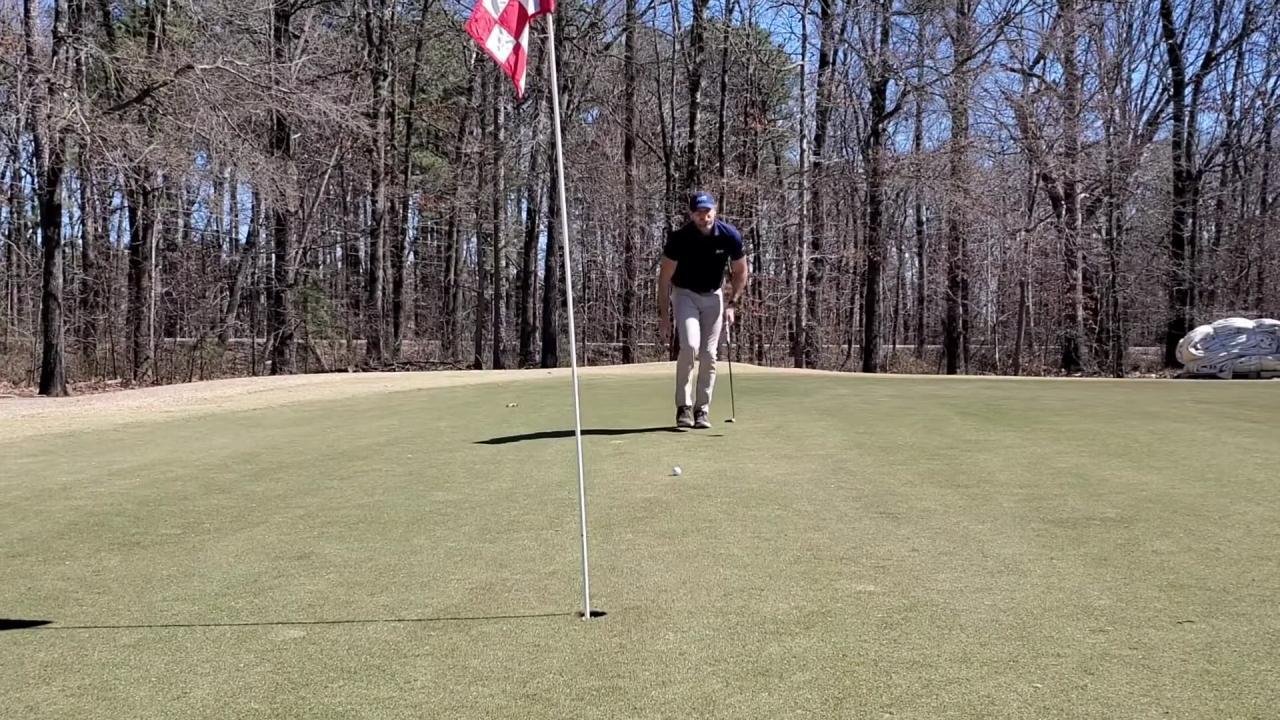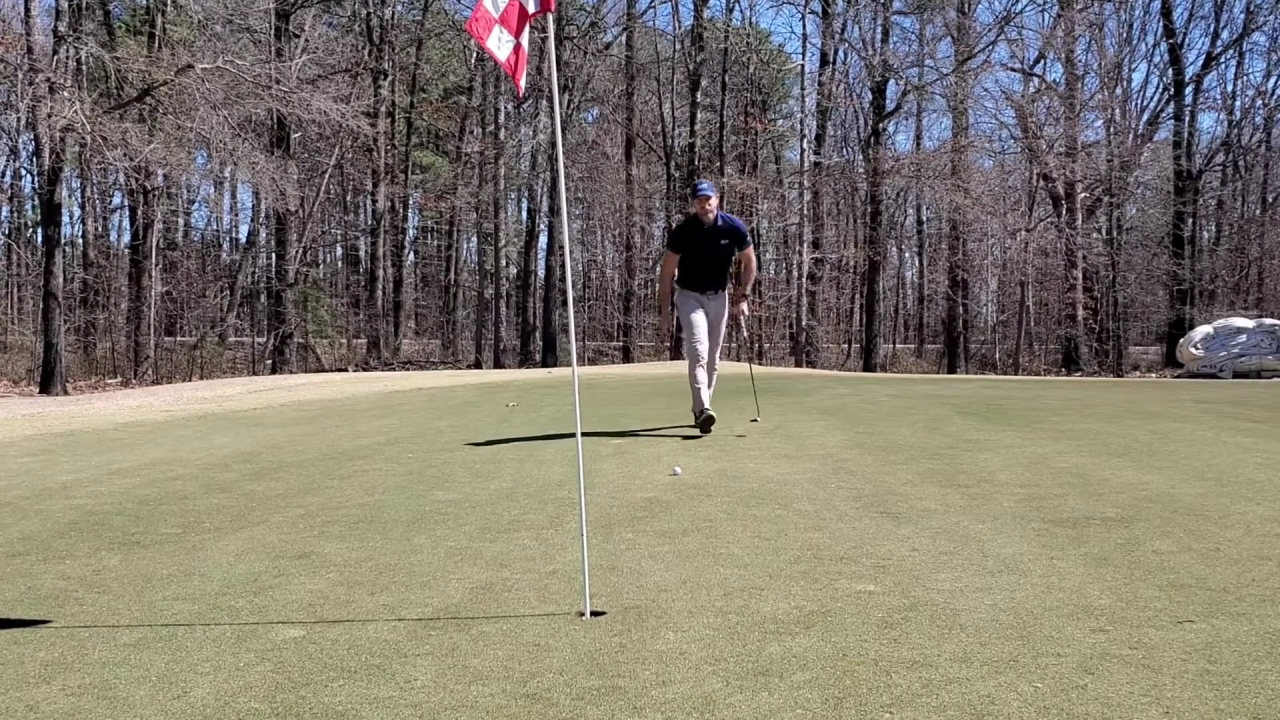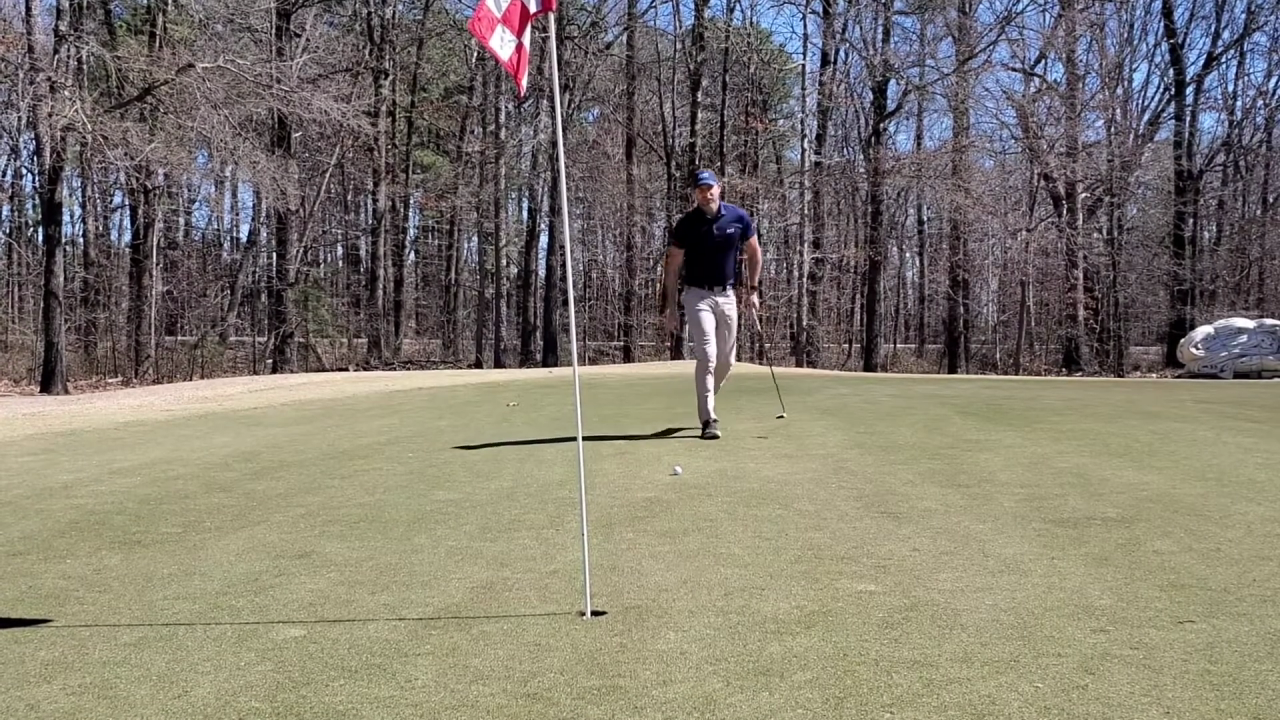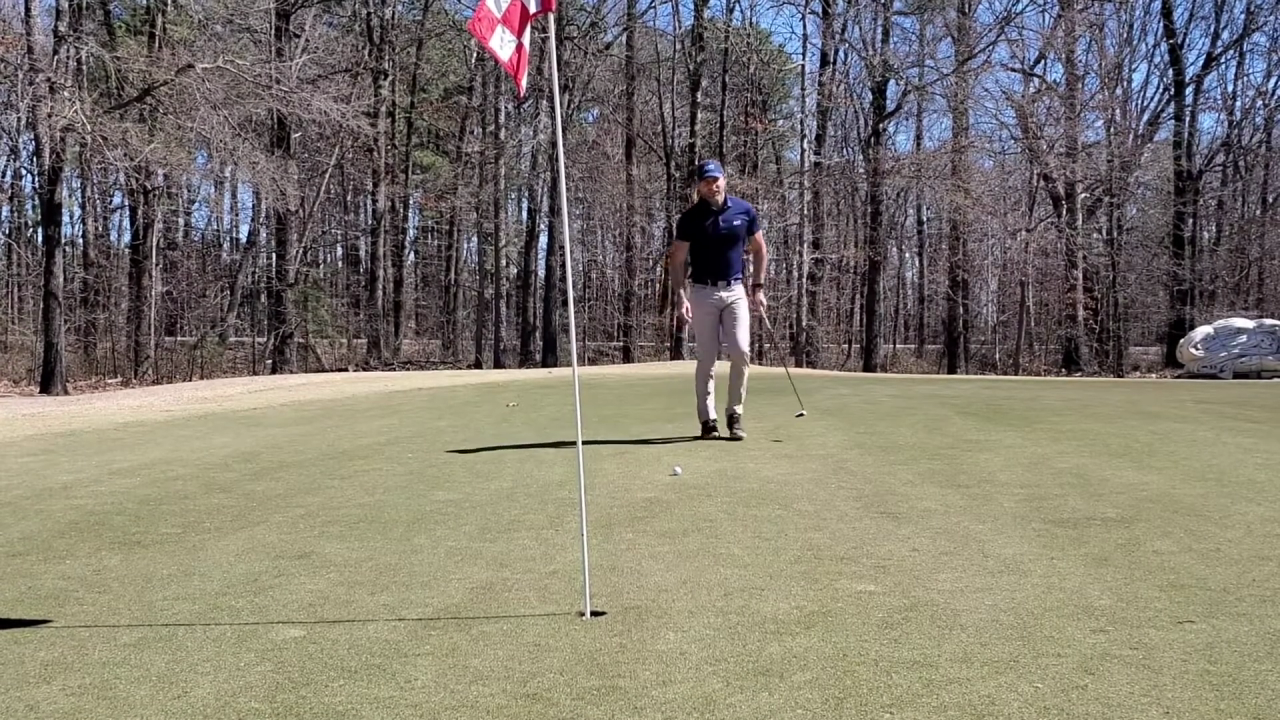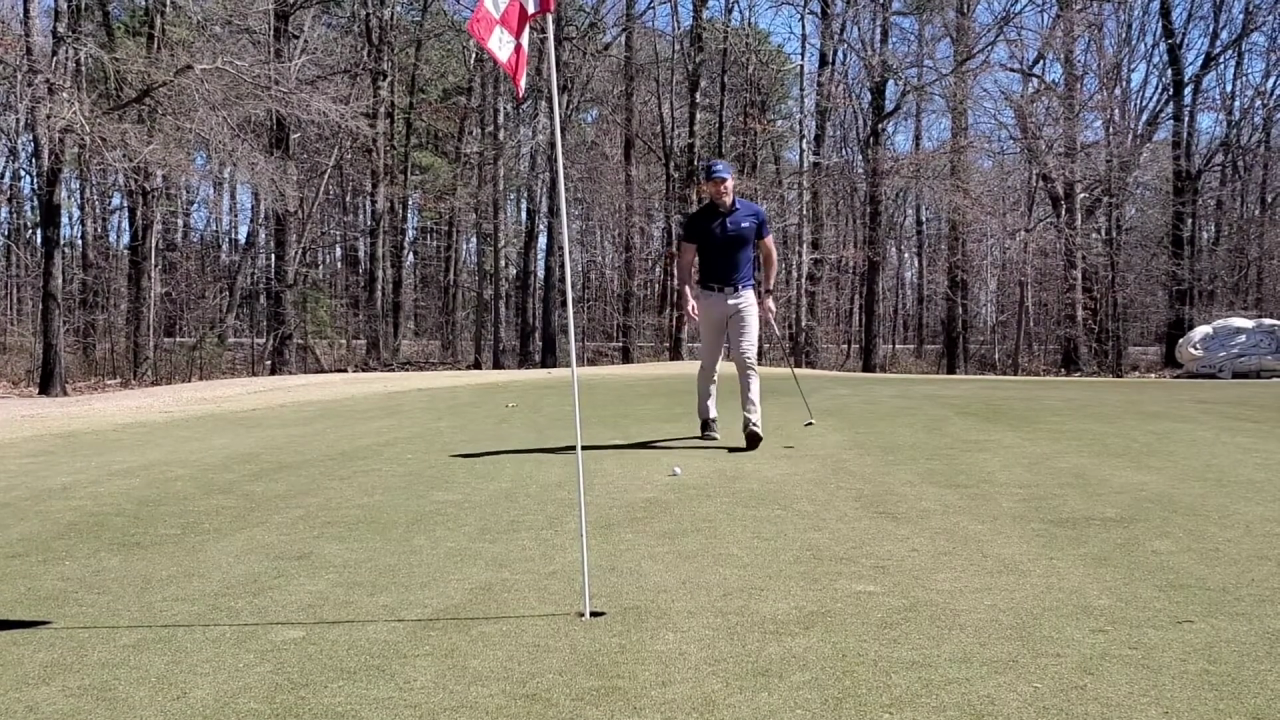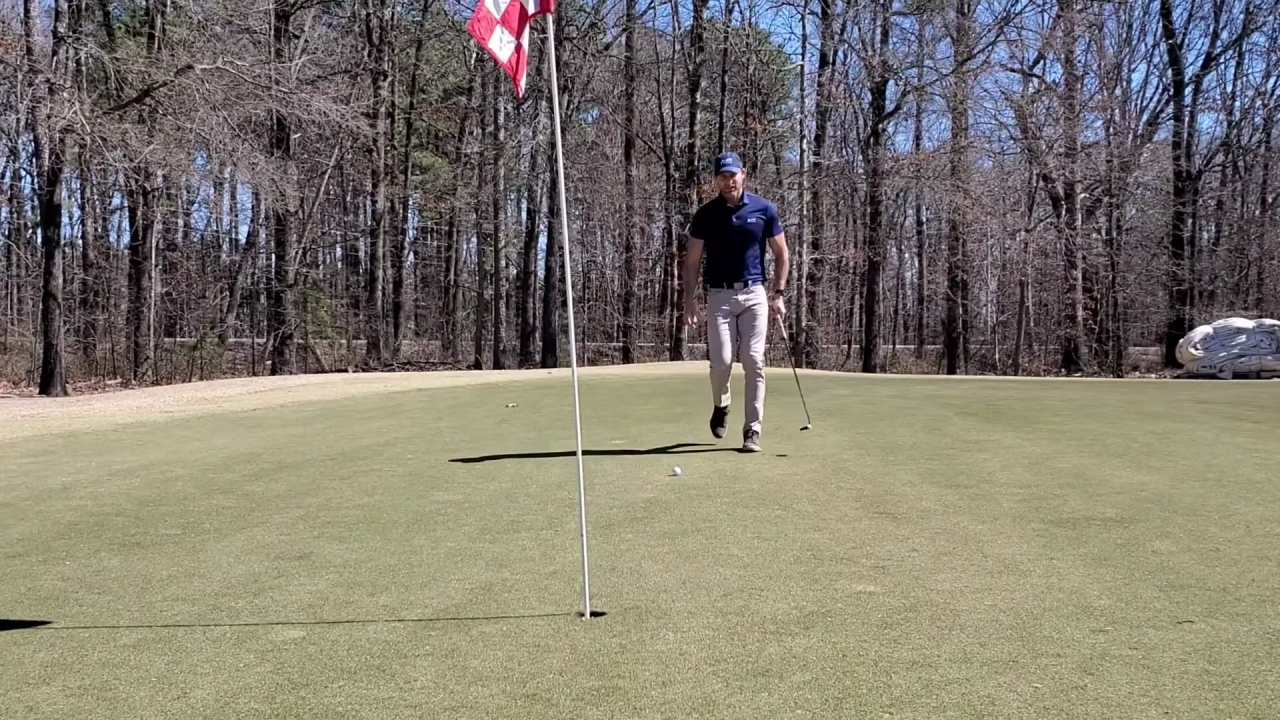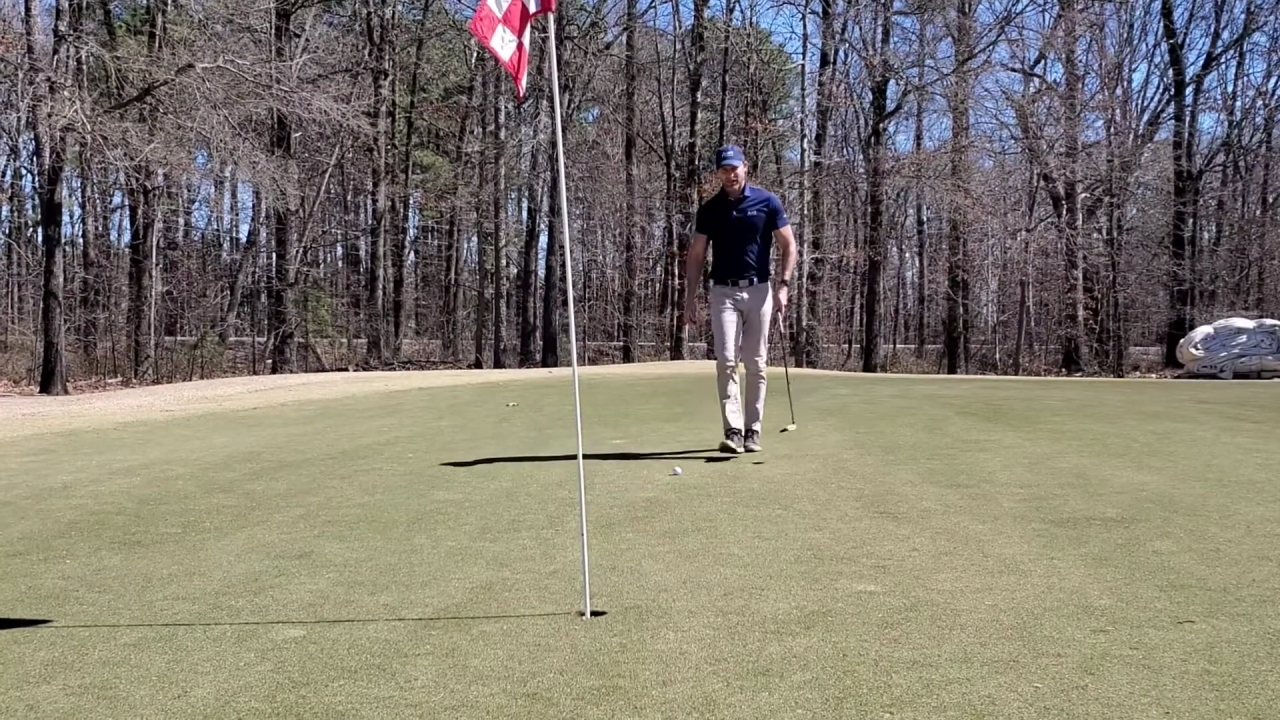
dt=0.2s
person 1, frame 1
left shoulder: (730, 236)
right shoulder: (678, 238)
left elbow: (741, 272)
right elbow: (665, 278)
left wrist: (731, 304)
right wrist: (664, 317)
left hip: (713, 296)
right hip: (685, 294)
left knee: (708, 354)
right knee: (690, 346)
left ankle: (702, 409)
right ankle: (684, 407)
person 1, frame 2
left shoulder: (734, 226)
right shoulder: (682, 231)
left elbow: (749, 262)
right elbow: (667, 272)
left wrist: (743, 297)
right wrist: (665, 311)
left hip: (719, 298)
right hip: (690, 297)
left knee: (711, 359)
right knee: (698, 352)
left ankle: (700, 408)
right ankle: (704, 412)
person 1, frame 3
left shoulder: (739, 217)
right shoulder: (686, 225)
left elbow: (754, 253)
right elbow: (672, 267)
left wrist: (752, 289)
right wrist: (670, 308)
left hip: (728, 296)
right hip: (698, 296)
left knee: (726, 359)
right knee: (706, 356)
left ankle: (706, 399)
right ankle: (708, 420)
person 1, frame 4
left shoulder: (745, 210)
right shoulder: (690, 218)
left elbow: (759, 249)
right elbow: (677, 261)
left wrist: (758, 287)
right wrist: (681, 296)
left hip: (735, 291)
right hip: (703, 292)
left knee: (740, 352)
right knee: (706, 359)
left ankle: (734, 413)
right ankle: (708, 420)
person 1, frame 5
left shoulder: (754, 213)
right shoulder: (697, 219)
left elbow: (769, 254)
right elbow: (685, 263)
left wrist: (767, 293)
right wrist: (687, 296)
left hip: (744, 297)
right hip: (710, 298)
left knee: (746, 360)
right knee: (709, 363)
left ankle: (752, 426)
right ankle: (708, 419)
person 1, frame 6
left shoulder: (765, 209)
right shoulder: (705, 215)
left elbow: (781, 253)
right elbow: (692, 260)
left wrist: (778, 294)
right wrist: (689, 300)
left hip: (755, 295)
right hip: (720, 296)
left knee: (753, 362)
right knee: (721, 363)
left ankle: (752, 431)
right ankle: (720, 406)
person 1, frame 7
left shoulder: (768, 202)
right shoulder: (709, 209)
left elbow: (789, 246)
right elbow: (696, 255)
left wrist: (782, 285)
right wrist: (691, 296)
left hip: (759, 292)
right hip: (723, 293)
left knee: (755, 365)
right knee: (726, 361)
left ankle: (752, 430)
right ankle: (732, 432)
